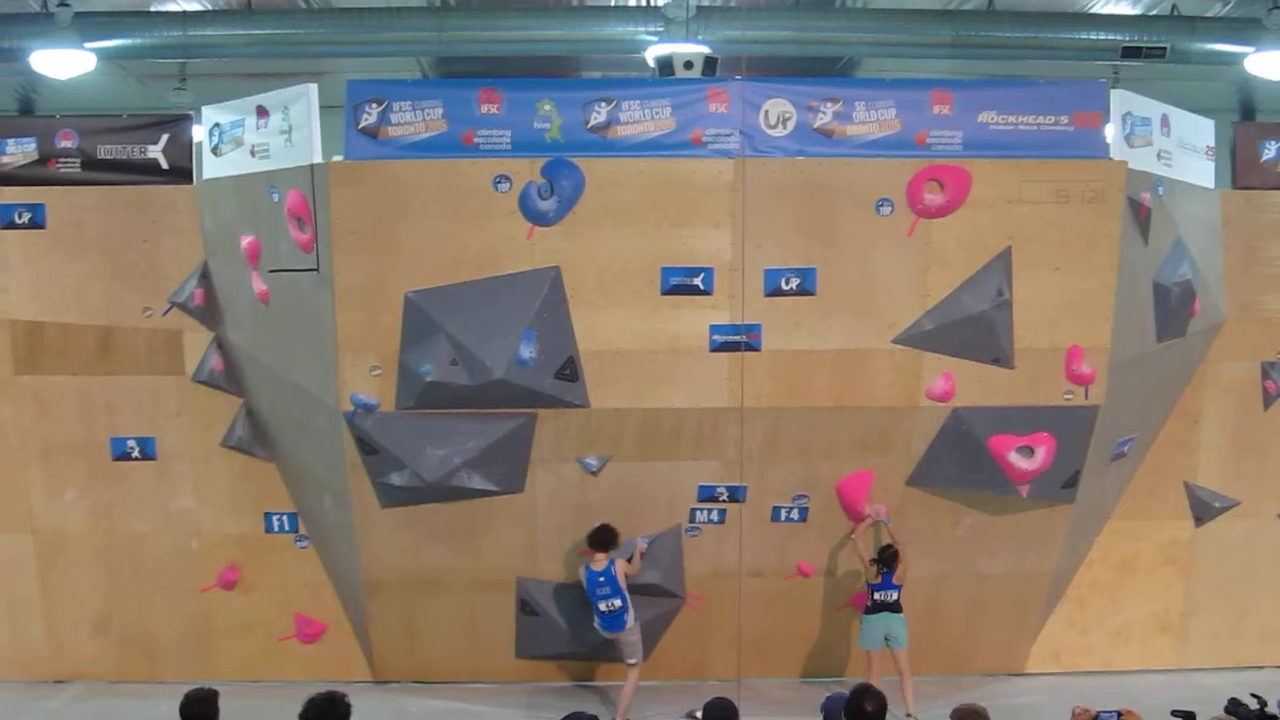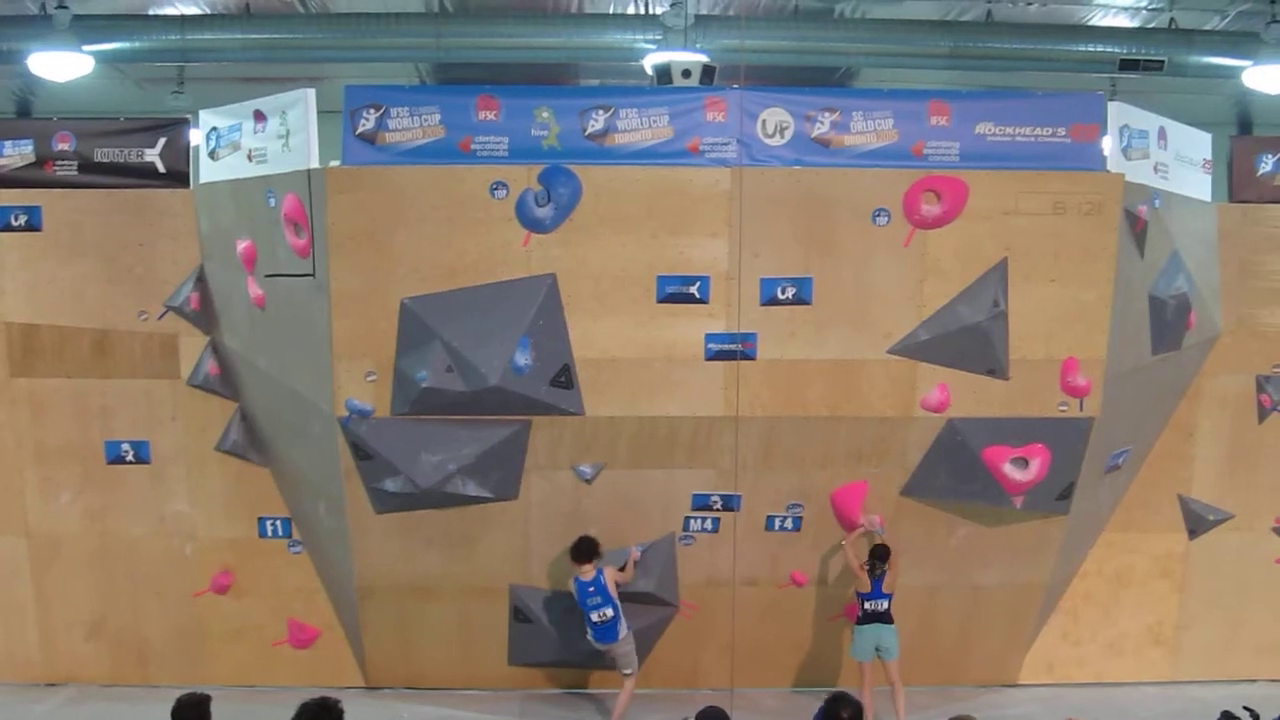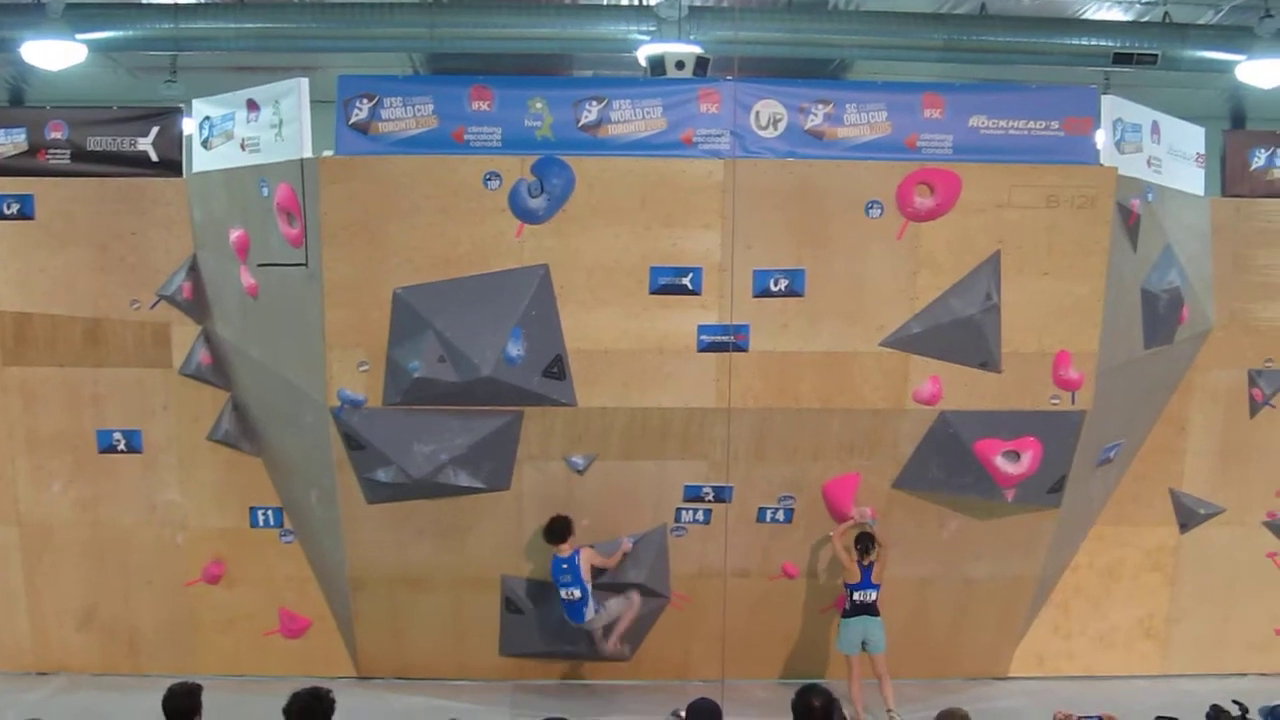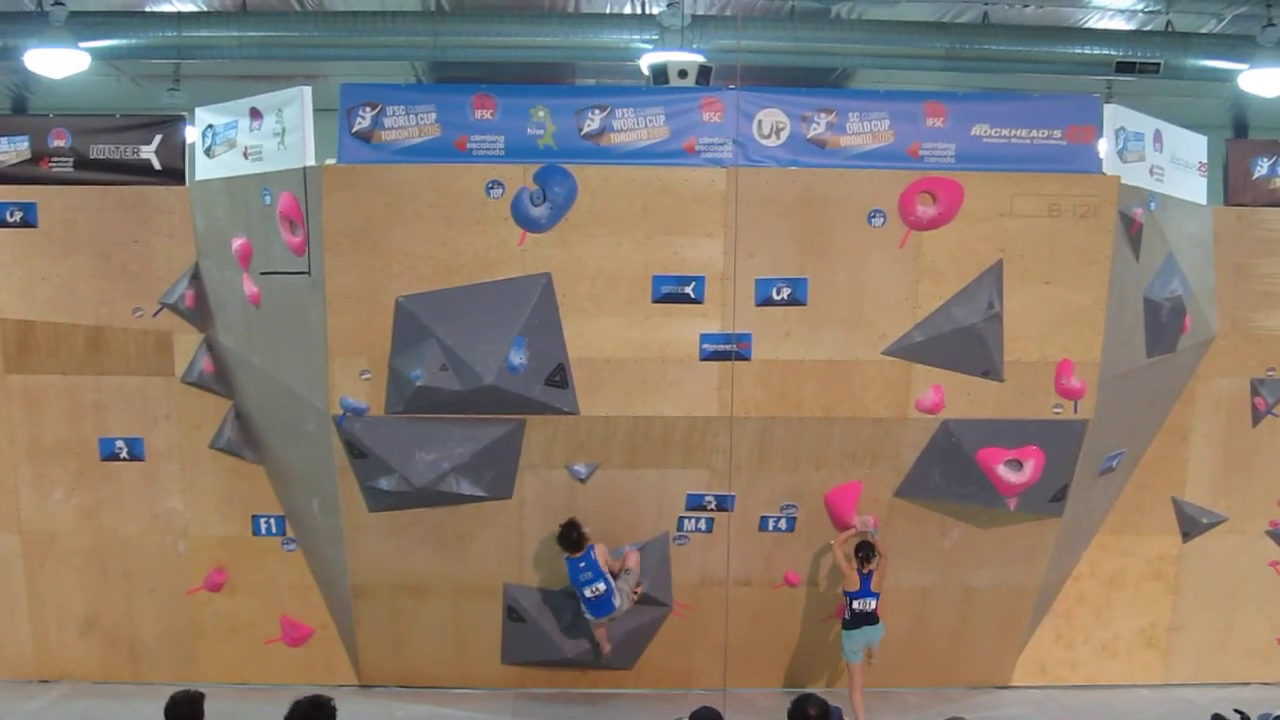
dt=0.5s
person 1, frame 1
left shoulder: (872, 569)
right shoulder: (901, 571)
left elbow: (856, 537)
right elbow: (898, 546)
left wrist: (871, 520)
right wrist: (886, 524)
left hip: (873, 621)
right hip: (895, 620)
left knee: (874, 671)
right knee: (904, 670)
person 1, frame 2
left shoulder: (861, 576)
right shoulder: (891, 577)
left elbow: (847, 545)
right elbow: (892, 556)
left wrist: (864, 529)
right wrist: (879, 534)
left hip: (864, 631)
right hip: (887, 630)
left knee: (866, 682)
right knee: (895, 681)
person 1, frame 3
left shoulder: (850, 566)
right shoulder: (878, 568)
left elbow: (835, 537)
right elbow: (882, 546)
left wrist: (854, 522)
right wrist: (868, 526)
left hip: (851, 623)
right hip: (874, 622)
left knee: (854, 673)
right knee: (882, 672)
person 1, frame 4
left shoulder: (850, 575)
right shoulder: (878, 576)
left elbow: (836, 545)
right elbow: (883, 555)
left wrist: (856, 529)
right wrist: (870, 534)
left hip: (852, 633)
right hip: (874, 629)
left knee: (856, 682)
right ankle: (871, 656)
person 2, frame 1
left shoulder: (583, 572)
right shoulder: (618, 565)
right elbow: (634, 570)
right wrist: (638, 551)
left hip: (604, 628)
right hip: (626, 627)
right knee: (633, 670)
person 2, frame 2
left shoulder: (573, 584)
right shoulder: (607, 573)
right elbow: (627, 578)
right wrist: (631, 559)
left hip: (596, 640)
right hip: (620, 638)
right knee: (629, 680)
person 2, frame 3
left shoulder: (554, 560)
right shoulder: (585, 554)
right elbow: (609, 564)
right wrist: (622, 549)
left hip: (573, 618)
right hip: (591, 618)
right knee: (634, 600)
left ankle: (603, 643)
right ankle: (613, 642)
person 2, frame 4
left shoulder: (568, 563)
right shoulder: (597, 550)
right elbow: (616, 568)
right wrist: (625, 556)
left hip: (594, 616)
right hip: (617, 605)
right knee: (633, 554)
left ankle: (604, 646)
right ankle: (631, 596)
